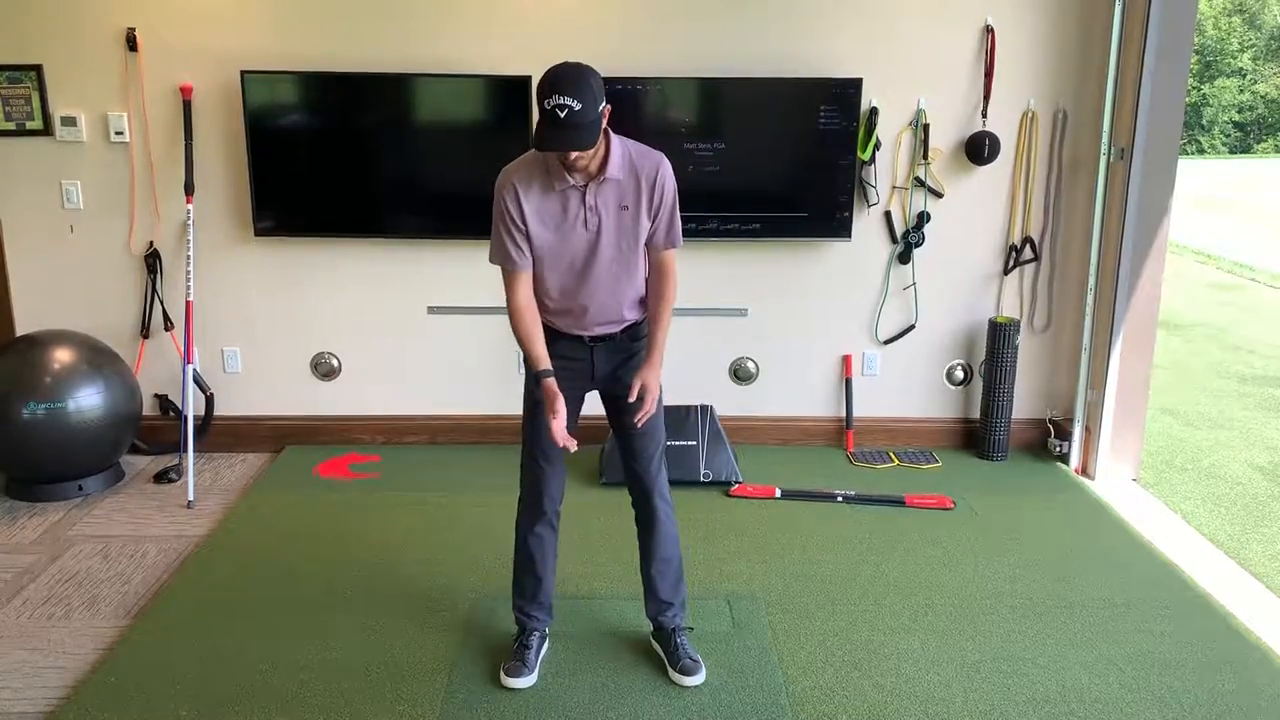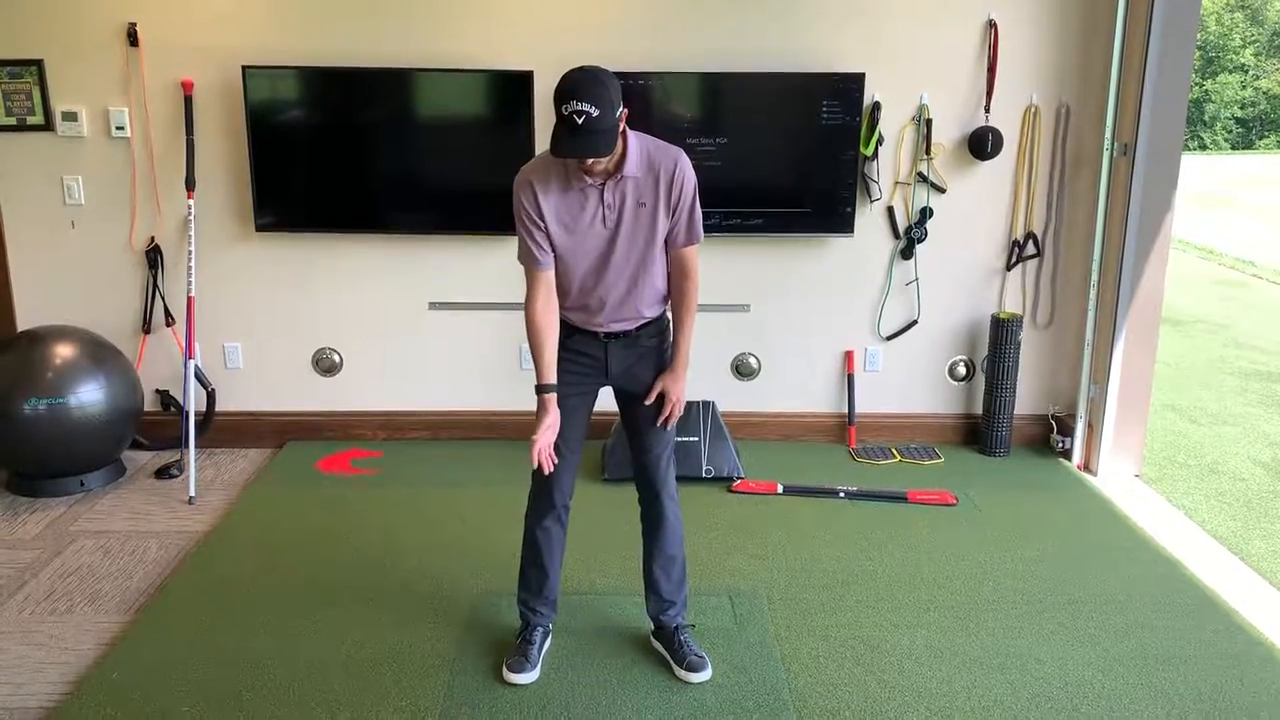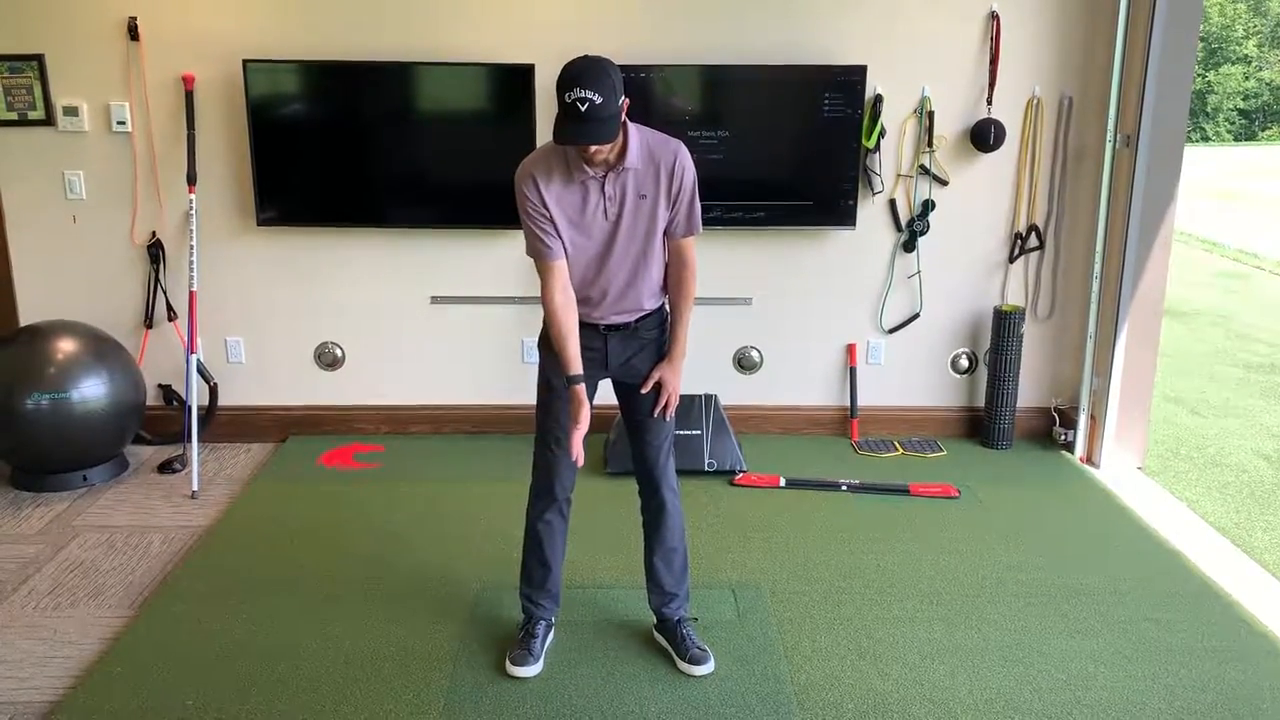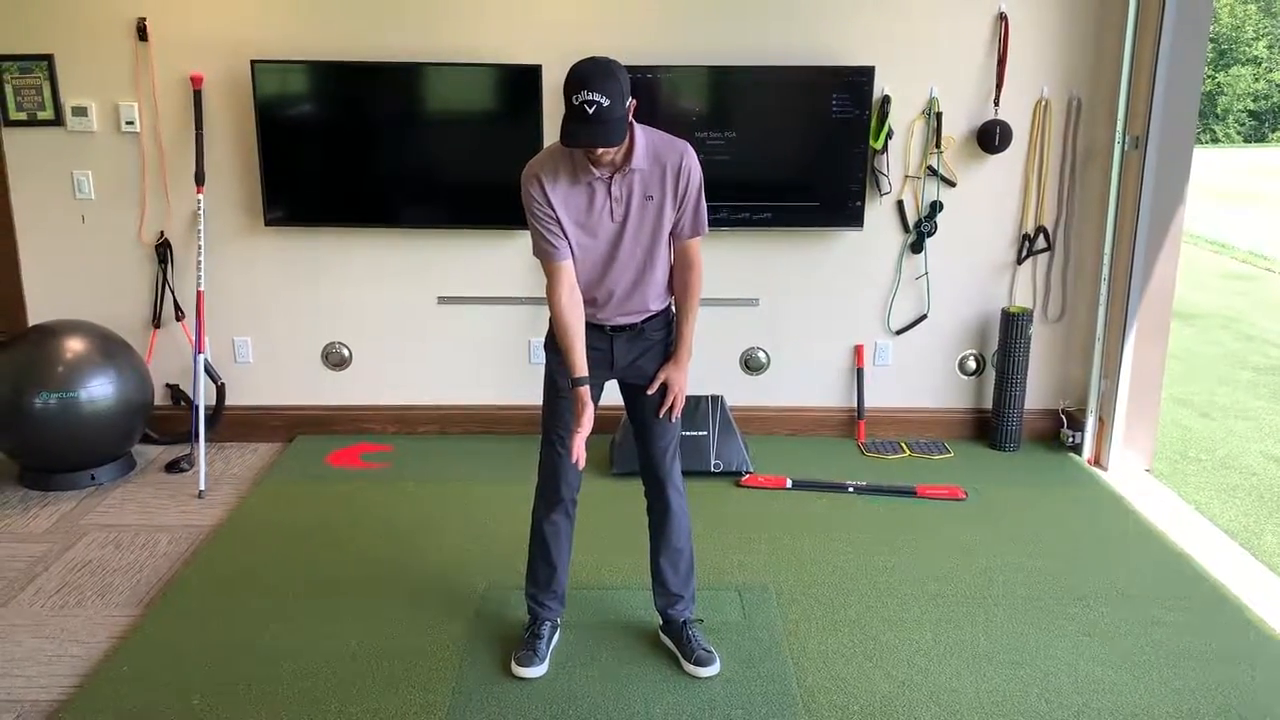
dt=0.7s
person 1, frame 1
left shoulder: (651, 170)
right shoulder: (516, 184)
left elbow: (663, 269)
right elbow: (520, 291)
left wrist: (653, 363)
right wrist: (548, 385)
left hip: (629, 344)
right hip: (556, 349)
left knee: (652, 490)
right knee: (539, 497)
left ankle: (668, 624)
right ankle: (532, 629)
person 1, frame 2
left shoulder: (671, 168)
right shoulder: (534, 182)
left elbow: (684, 270)
right elbow: (541, 290)
left wrist: (679, 366)
right wrist: (548, 396)
left hip: (645, 342)
right hip: (572, 344)
left knee: (659, 489)
right knee: (549, 492)
left ankle: (669, 623)
right ankle: (535, 625)
person 1, frame 3
left shoulder: (670, 160)
right shoulder: (535, 175)
left elbow: (681, 260)
right elbow: (556, 283)
left wrist: (676, 355)
right wrist: (575, 385)
left hip: (644, 334)
right hip: (570, 337)
left knee: (659, 482)
right knee: (551, 485)
left ankle: (671, 617)
right ankle: (537, 619)
person 1, frame 4
left shoulder: (676, 161)
right shoulder: (542, 177)
left elbow: (688, 260)
right elbow: (562, 284)
left wrist: (682, 356)
right wrist: (580, 387)
left hip: (651, 335)
right hip: (578, 336)
left knee: (665, 483)
right knee: (557, 486)
left ankle: (677, 617)
right ankle: (543, 618)
